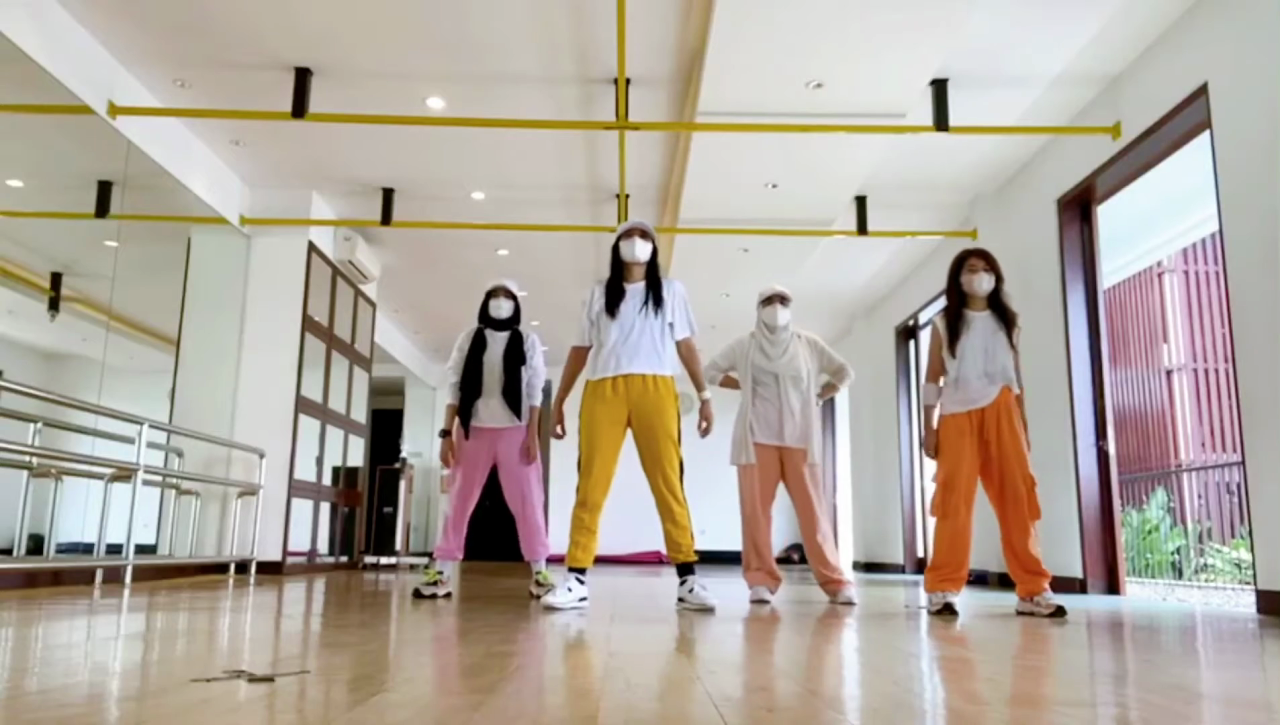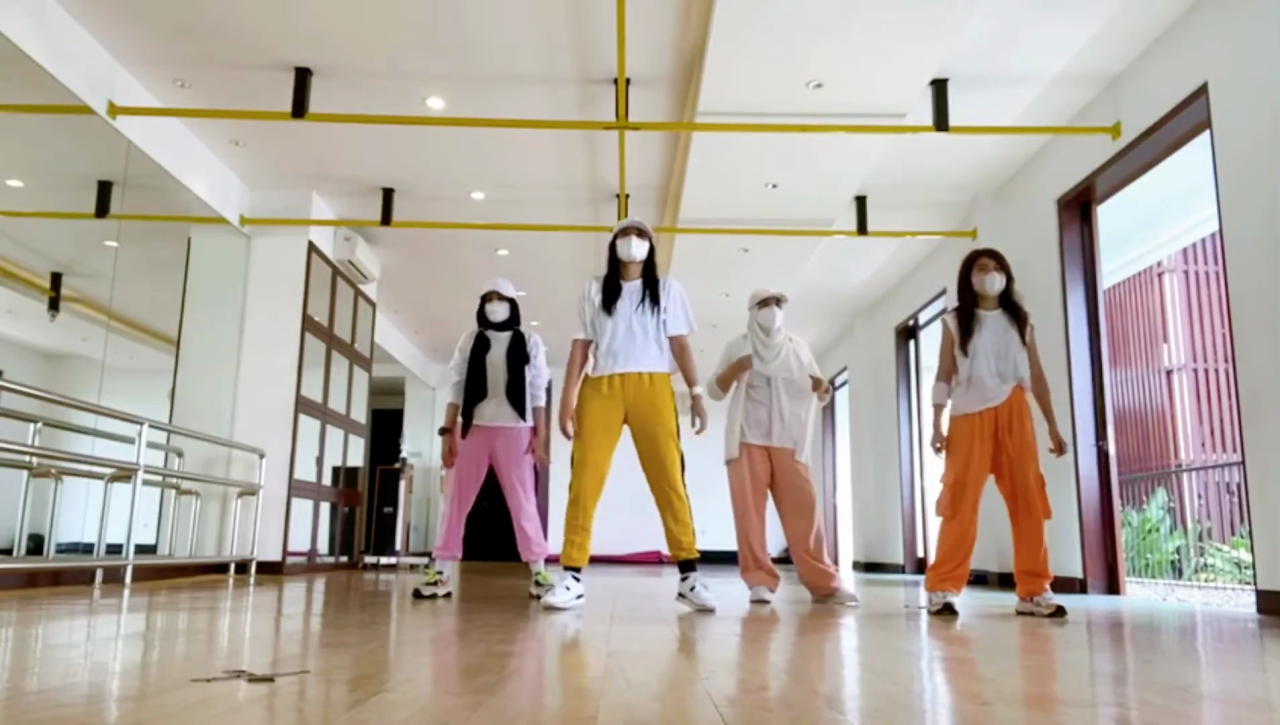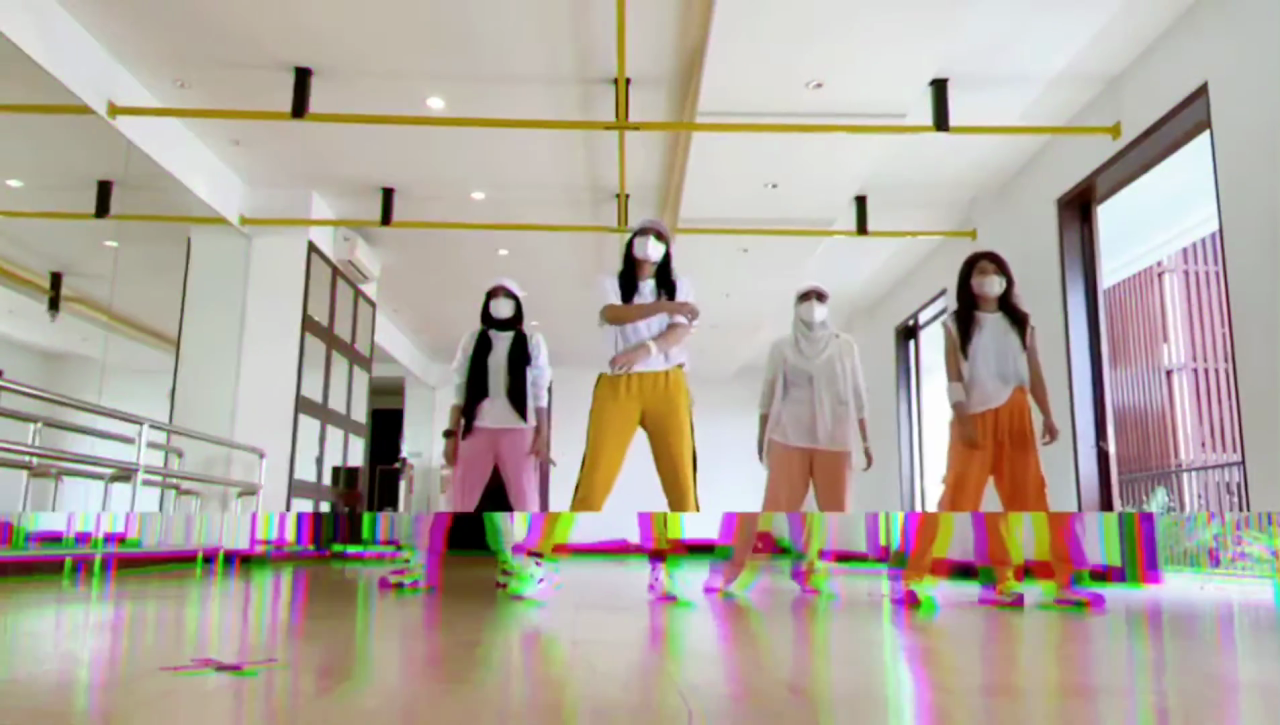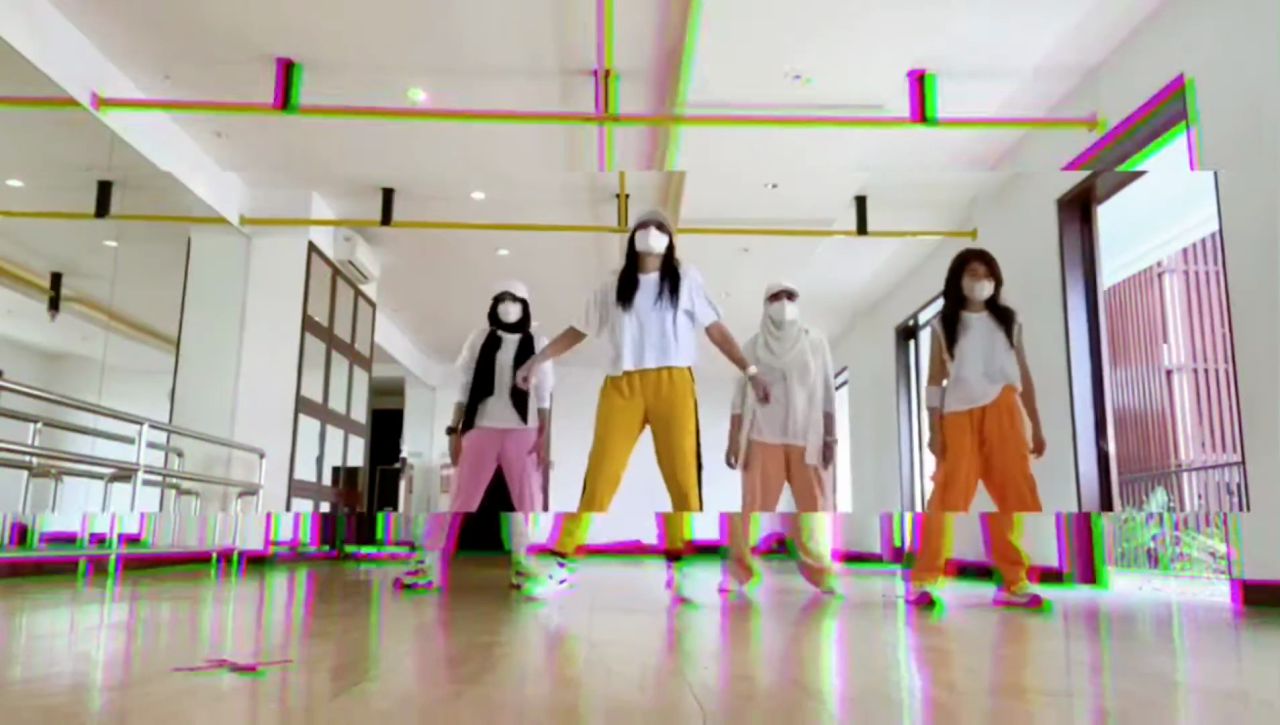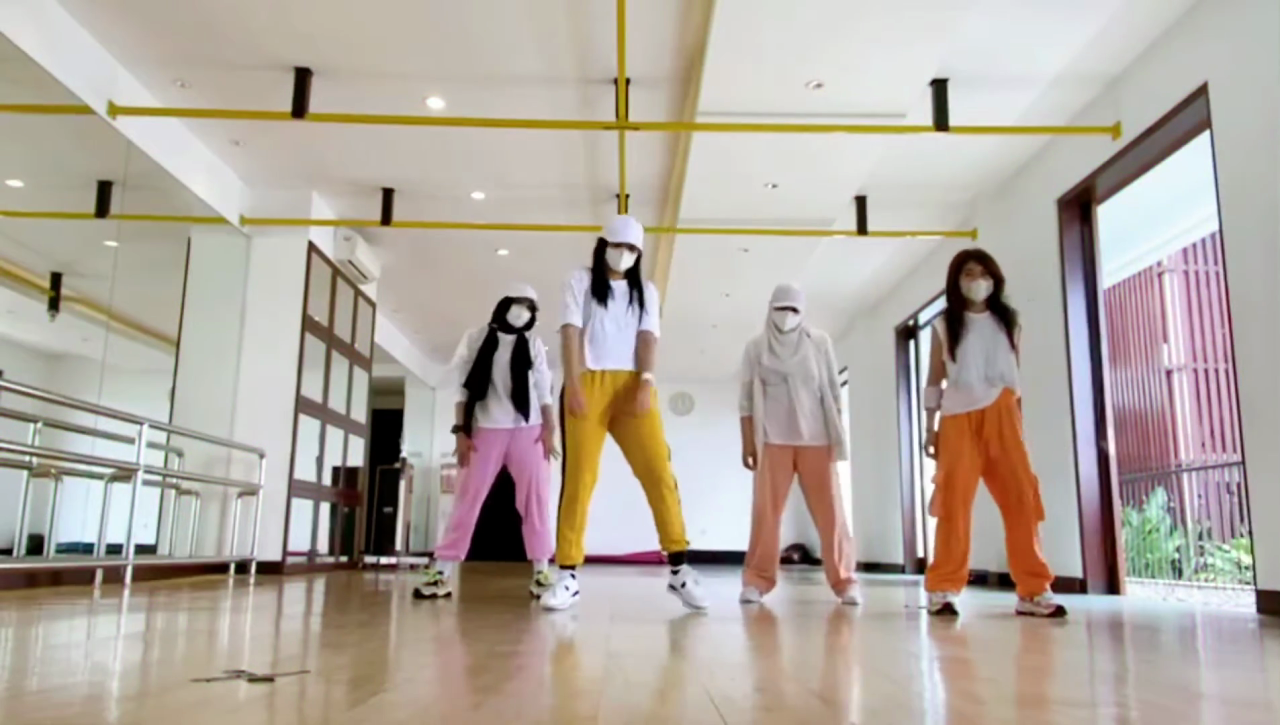
dt=1s
person 1, frame 1
left shoulder: (670, 290)
right shoulder: (599, 294)
left elbow: (685, 346)
right elbow: (580, 350)
left wrist: (703, 395)
right wrist: (558, 403)
left hip: (655, 389)
right hip: (603, 391)
left knee: (668, 481)
right knee: (591, 483)
left ankle: (687, 579)
right ankle: (576, 580)
person 1, frame 2
left shoulder: (668, 288)
right shoulder: (596, 289)
left elbow: (679, 343)
right elbow: (582, 345)
left wrist: (696, 393)
right wrist: (566, 398)
left hip: (651, 387)
right hip: (600, 389)
left knee: (668, 478)
right knee: (585, 479)
left ankle: (689, 576)
right ankle: (572, 578)
person 1, frame 3
left shoulder: (678, 285)
right shoulder: (611, 281)
left elbow: (682, 332)
right elbow: (612, 316)
left wrist: (649, 346)
right wrist: (667, 307)
left hip: (665, 385)
right hip: (616, 384)
left knee: (679, 478)
right knee: (595, 476)
left ankle: (664, 571)
right ankle: (543, 560)
person 1, frame 4
left shoulder: (685, 279)
right shoulder: (612, 287)
left elbow: (714, 327)
right elbow: (579, 330)
left wrist: (749, 370)
right wrist: (538, 358)
left hip: (672, 383)
right hip: (622, 386)
left knee: (683, 477)
right knee: (600, 475)
left ankle: (679, 568)
right ankle: (562, 563)
person 1, frame 5
left shoulder: (645, 289)
right shoulder: (580, 281)
left elbow: (648, 337)
right elbow: (570, 331)
left wrist: (645, 381)
right wrist: (573, 380)
left hip: (634, 387)
right hip: (588, 384)
left knee: (659, 473)
right knee: (578, 478)
left ankle: (680, 570)
right ankle: (567, 576)
person 2, frame 1
left shoulder: (1008, 323)
right shoulder: (944, 324)
left elbow: (1015, 377)
right elbow: (932, 378)
left wrist: (1024, 426)
right wrist: (928, 426)
left hip: (1002, 414)
right hip: (959, 417)
left knee: (1017, 498)
right knee: (954, 501)
left ankle: (1032, 590)
right ankle: (942, 588)
person 2, frame 2
left shoulder: (1020, 322)
right shoulder: (955, 322)
left elbow: (1036, 376)
right elbow: (945, 376)
left wrist: (1052, 425)
right wrist: (937, 423)
left hip: (1014, 414)
right hip: (970, 416)
left knee: (1028, 499)
right knee: (962, 499)
left ankle: (1033, 591)
right ankle: (943, 588)
person 2, frame 3
left shoulder: (1020, 322)
right shoulder: (956, 325)
left elbow: (1034, 373)
right elbow: (954, 376)
left wrist: (1047, 415)
right wrist: (965, 419)
left hip: (1014, 414)
right hip: (974, 416)
left knee: (1028, 499)
right knee: (960, 498)
left ankle: (1010, 584)
right ankle: (926, 579)
person 2, frame 4
left shoulder: (1008, 321)
right shoulder: (943, 324)
left elbow: (1022, 374)
right elbow: (935, 379)
left wrist: (1034, 424)
right wrist: (933, 427)
left hip: (1004, 414)
right hip: (959, 416)
left knee: (1016, 497)
right knee: (949, 497)
left ankle: (1014, 582)
right ankle: (924, 581)
person 2, frame 5
left shoulder: (1007, 322)
right shoulder: (944, 325)
left elbow: (1014, 377)
right elbow: (934, 380)
left wrist: (1019, 423)
right wrist: (929, 427)
left hip: (1002, 415)
right hip: (959, 420)
left knee: (1022, 499)
right knee: (954, 503)
left ankle: (1033, 590)
right ankle: (942, 588)
person 3, frame 1
left shoulder: (528, 342)
right shoulder: (469, 339)
left elbow: (535, 391)
right elbow: (455, 388)
left wrist: (533, 433)
right wrist: (446, 433)
left hip: (514, 430)
right hip: (474, 430)
left knee: (527, 500)
right knee: (460, 500)
left ankle: (539, 572)
right ankle: (441, 572)
person 3, frame 2
left shoulder: (529, 342)
right shoulder: (470, 340)
left elbow: (538, 392)
right elbow: (457, 388)
left wrist: (540, 433)
right wrist: (448, 431)
left hip: (515, 429)
right hip: (473, 428)
left knee: (522, 500)
right knee: (457, 499)
left ankle: (538, 572)
right ankle: (441, 572)
person 3, frame 3
left shoulder: (531, 342)
right shoulder: (473, 341)
left elbow: (539, 393)
right elbow: (460, 389)
left wrist: (542, 436)
right wrist: (451, 432)
left hip: (515, 430)
right hip: (476, 429)
left knee: (522, 500)
right knee: (458, 497)
left ankle: (514, 566)
right ankle: (428, 562)
person 3, frame 4
left shoulder: (535, 344)
right shoulder: (480, 340)
left elbow: (543, 394)
right elbow: (465, 387)
left wrist: (543, 436)
right wrist: (454, 429)
left hip: (521, 431)
right hip: (481, 429)
left knee: (528, 501)
right knee: (463, 497)
left ankle: (525, 567)
right ankle: (431, 564)
person 3, frame 5
left shoulder: (533, 344)
right shoulder: (477, 338)
left elbow: (543, 389)
right elbow: (463, 387)
left wrist: (549, 427)
right wrist: (460, 429)
left hip: (527, 429)
right hip: (485, 429)
left knee: (536, 497)
right knee: (468, 497)
left ankle: (540, 571)
right ankle: (442, 571)
person 4, frame 1
left shoulder: (808, 344)
right shoulder: (744, 345)
left elbow: (844, 372)
right elbow: (711, 371)
left wrist: (819, 397)
right wrist: (743, 386)
left hip: (799, 438)
right hip: (757, 438)
left knee: (812, 510)
right knee: (756, 509)
left ankle: (835, 581)
right ankle: (761, 580)
person 4, frame 2
left shoulder: (798, 347)
right shoulder: (738, 346)
left elbow: (820, 395)
right elbow: (714, 390)
left wrist: (824, 388)
right wrist: (735, 371)
left hip: (789, 441)
right hip: (748, 440)
left knee: (803, 508)
right knee: (750, 510)
left ankle: (824, 582)
right ankle: (759, 580)
person 4, frame 3
left shoulder: (844, 345)
right shoulder: (781, 348)
left elbow: (856, 395)
right elbow: (768, 394)
left wrist: (864, 441)
right wrist: (761, 437)
left hip: (831, 440)
right hip: (786, 438)
left knee: (833, 511)
right knee: (776, 505)
left ankle: (821, 575)
right ankle: (734, 569)
person 4, frame 4
left shoulder: (815, 342)
right shoulder: (754, 346)
left elbow: (827, 392)
right elbow: (740, 396)
left wrist: (830, 436)
right wrist: (733, 438)
left hip: (806, 438)
right hip: (763, 437)
left knee: (814, 507)
right knee: (754, 505)
left ankle: (820, 572)
right ankle: (740, 571)
person 4, frame 5
left shoulder: (819, 342)
right shoulder: (756, 348)
left elbow: (832, 390)
right elbow: (747, 398)
left wrist: (837, 433)
right wrist: (747, 440)
left hip: (815, 439)
right hip: (771, 440)
left knee: (829, 509)
right knee: (766, 510)
left ankle: (844, 580)
right ankle: (757, 580)
